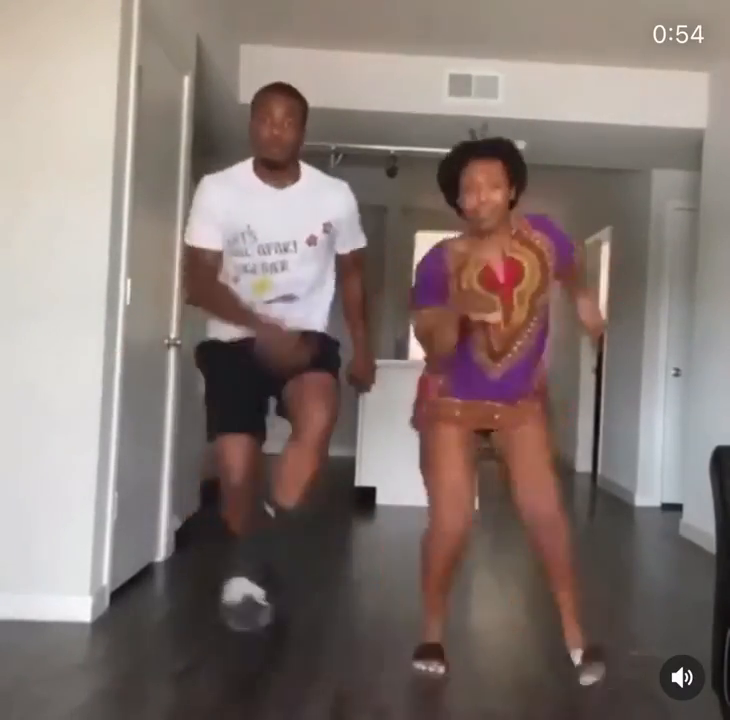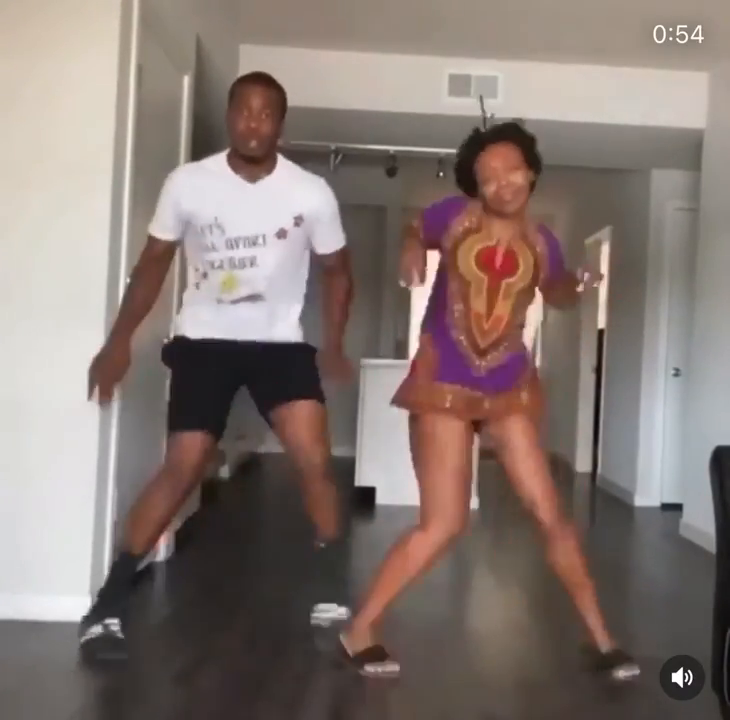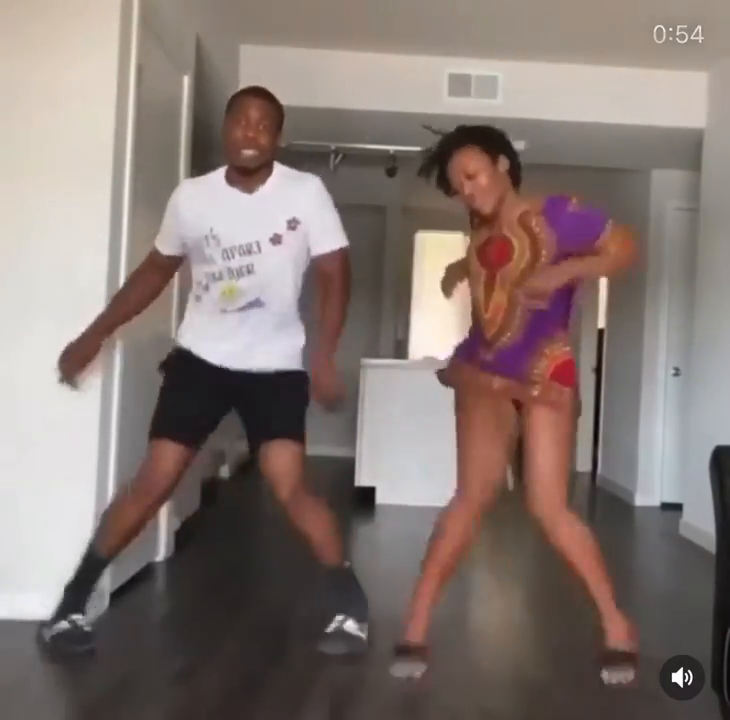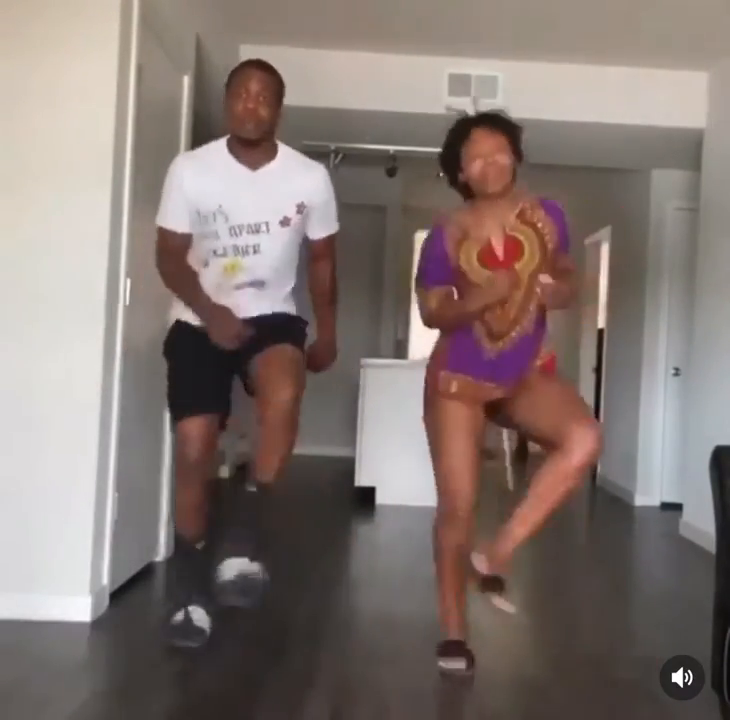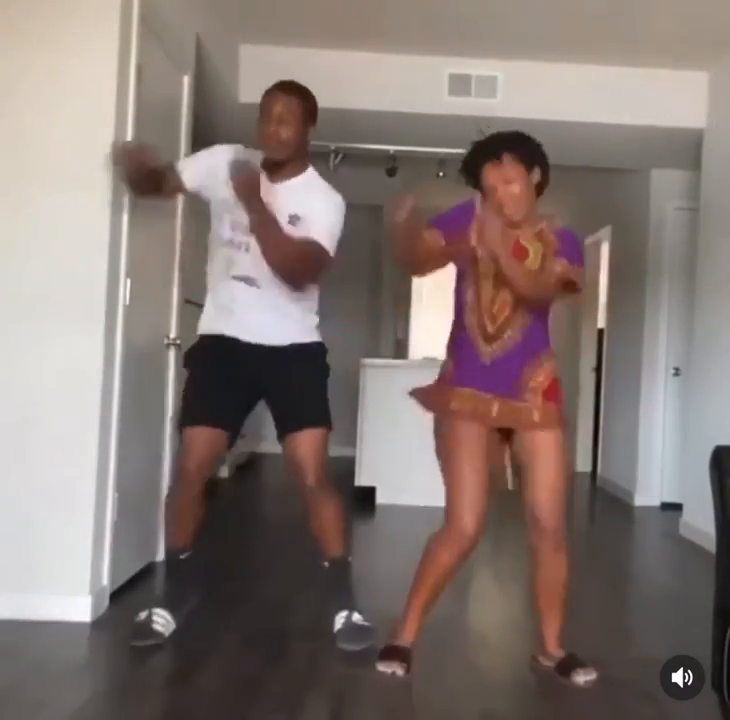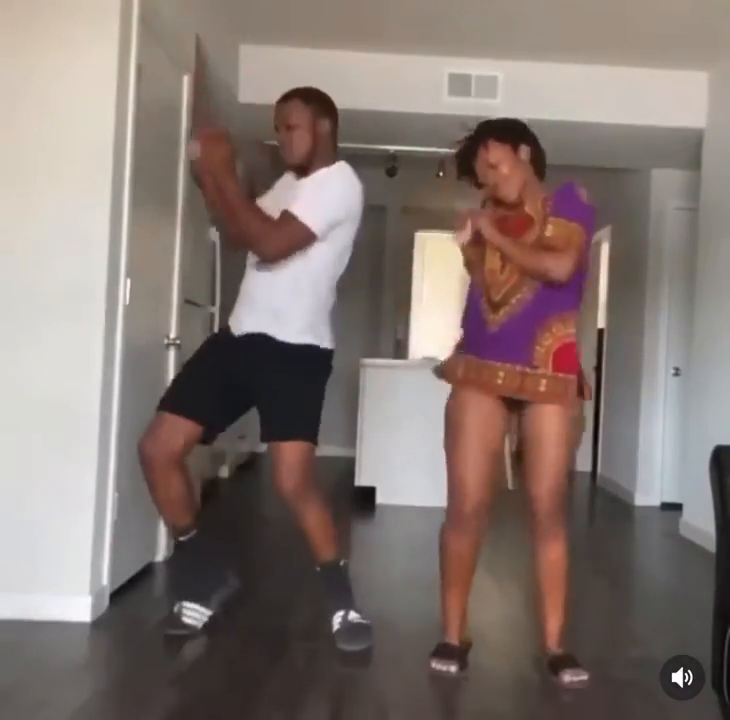
dt=0.4s
person 1, frame 1
left shoulder: (335, 197)
right shoulder: (217, 190)
left elbow: (351, 273)
right elbow: (200, 283)
left wrist: (362, 349)
right wrist: (265, 329)
left hip: (305, 339)
right hip: (235, 343)
left knee: (319, 411)
right knee: (235, 475)
left ankle: (254, 562)
right ankle: (255, 581)
person 1, frame 2
left shoulder: (311, 192)
right shoulder: (186, 182)
left elbow: (336, 271)
right elbow: (152, 264)
left wrist: (334, 342)
right wrist: (118, 341)
left hip: (278, 342)
right hip: (204, 341)
left knee: (312, 457)
right knee: (182, 467)
left ankle: (333, 594)
right ankle: (109, 603)
person 1, frame 3
left shoulder: (307, 192)
right shoulder: (190, 197)
left elbow: (335, 277)
right elbow: (155, 270)
left wrist: (324, 355)
right wrist: (95, 335)
left hip: (274, 365)
right hip: (202, 358)
left knee: (291, 489)
right knee: (154, 481)
left ankle: (347, 605)
right ankle: (75, 601)
person 1, frame 4
left shoulder: (311, 178)
right shoulder: (189, 169)
left elbow: (322, 259)
right elbow: (169, 257)
left wrist: (326, 332)
right wrist: (211, 310)
left hip: (271, 319)
right hip: (202, 325)
left knee: (283, 389)
right knee: (194, 452)
left ankle: (244, 533)
right ankle: (190, 592)
person 1, frame 5
left shoulder: (325, 201)
right shoulder: (224, 162)
left elbow: (298, 271)
right elbow: (161, 182)
left wrist: (255, 204)
right wrist: (139, 166)
left hip: (292, 350)
right hip: (224, 341)
left knee: (313, 476)
right knee: (190, 468)
left ankle: (345, 604)
right ankle: (177, 591)
person 1, frame 6
left shoulder: (338, 184)
right shoulder: (289, 184)
left elbow: (267, 245)
right elbow: (235, 230)
left wrist: (225, 171)
right wrist: (209, 170)
left hip: (294, 349)
right hip: (239, 339)
left knee: (293, 481)
right knee: (157, 448)
left ankle: (342, 603)
right ankle: (205, 573)
person 2, frame 1
left shoulder: (541, 235)
right shoulder: (441, 261)
left elbow: (568, 269)
right elbow: (434, 344)
left wrist: (582, 298)
right wrist: (456, 314)
left hip: (518, 398)
right hip: (451, 397)
left knee: (543, 514)
right knee: (450, 525)
left ankle: (575, 634)
right ankle: (432, 632)
person 2, frame 2
left shoulder: (541, 242)
right shoulder: (456, 217)
left elbow: (557, 294)
right elbow: (416, 230)
left wrist: (574, 286)
right wrist: (414, 251)
left hip: (508, 389)
right hip: (441, 384)
left knee: (549, 514)
right knee: (443, 523)
left ankle: (601, 641)
right ankle: (358, 635)
person 2, frame 3
left shoulder: (557, 214)
right shoulder: (481, 227)
left elbow: (626, 248)
left wrist: (565, 270)
right wrist: (462, 270)
left hip: (544, 374)
right hip: (483, 370)
left knee: (550, 509)
right knee: (474, 497)
left ankle: (618, 631)
right ankle: (415, 633)
person 2, frame 4
left shoulder: (546, 215)
right shoulder: (445, 236)
left elbow: (567, 276)
right elbow: (431, 313)
left wrist: (559, 291)
right wrist: (483, 297)
left hip: (527, 373)
right hip: (458, 377)
left knee: (583, 439)
right knee: (458, 504)
left ankle: (495, 554)
right ankle: (453, 630)
person 2, frame 5
left shoulder: (562, 244)
right shoulder: (468, 219)
left elbow: (534, 292)
right elbow: (417, 261)
left wrist: (494, 252)
right wrist: (406, 230)
left hip: (534, 396)
right hip: (467, 392)
left knee: (550, 529)
right knee: (463, 526)
left ankle: (553, 647)
right ankle: (403, 637)
person 2, frame 6
left shoulder: (568, 203)
right shoulder: (490, 218)
left elbow: (560, 267)
left wrist: (491, 236)
right wrist: (470, 241)
left hip: (547, 370)
right hip: (480, 368)
left knee: (546, 508)
right knee: (466, 505)
left ankle: (553, 643)
right ankle: (453, 634)
